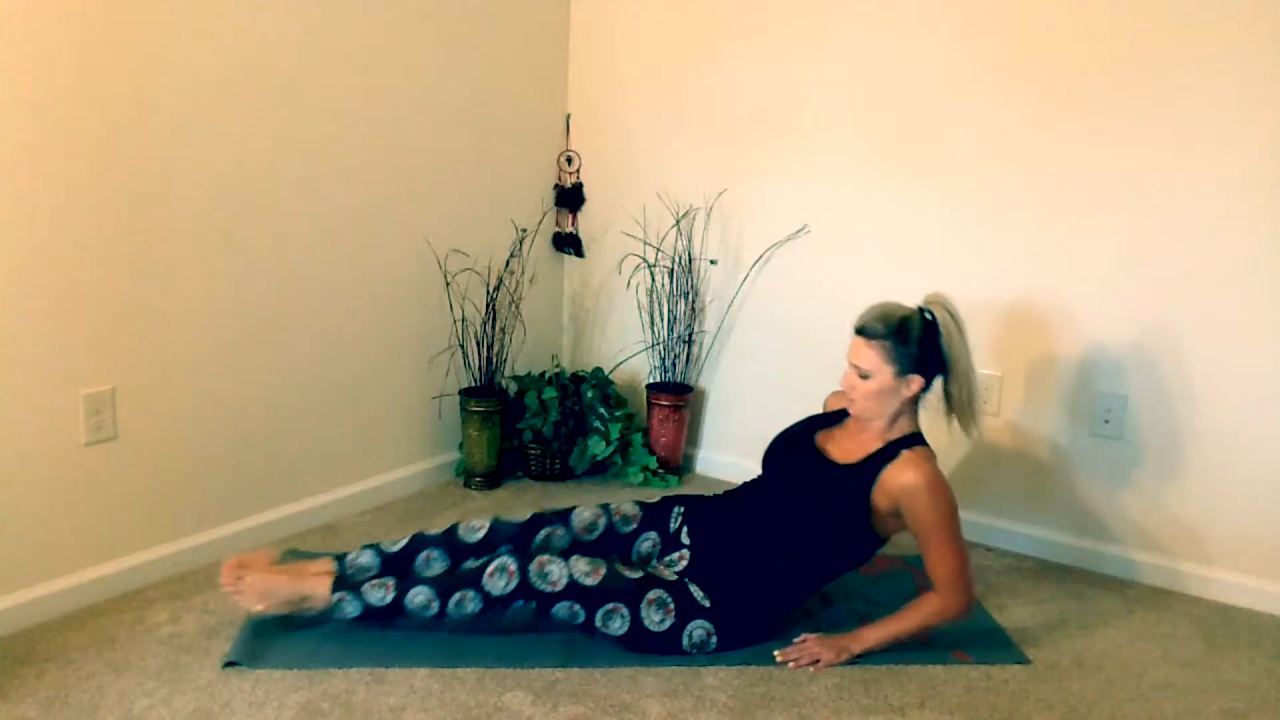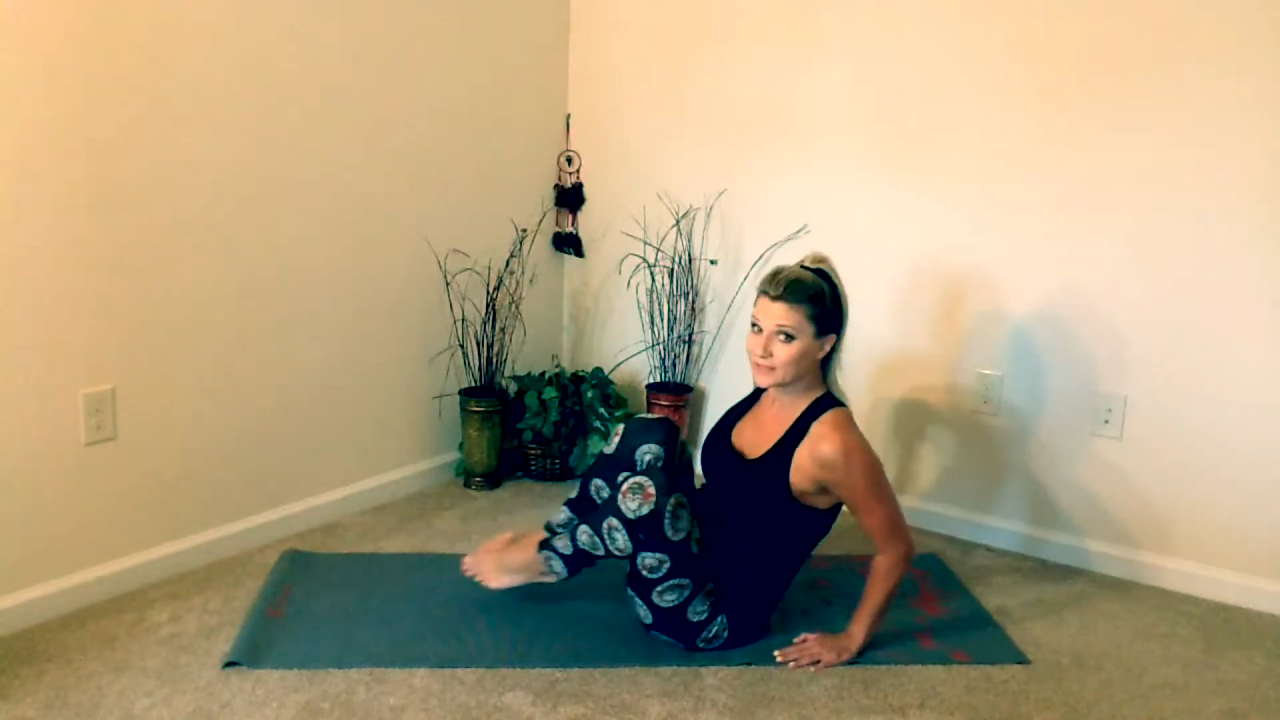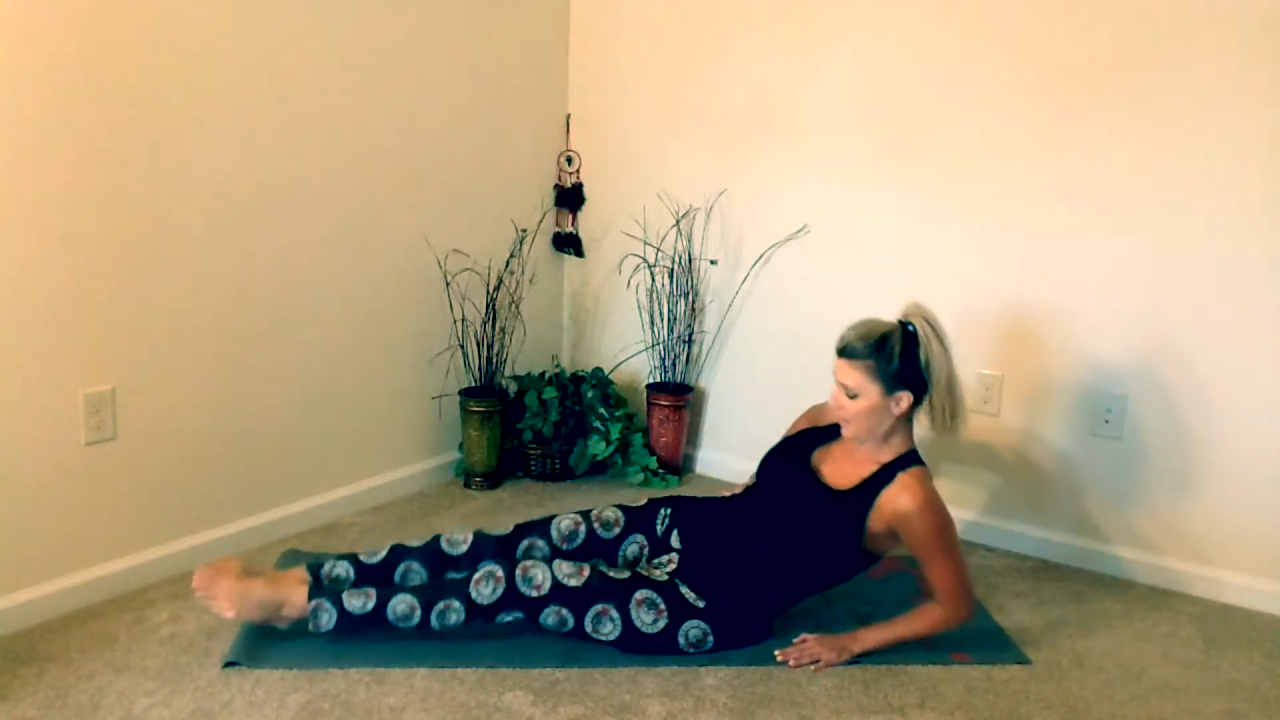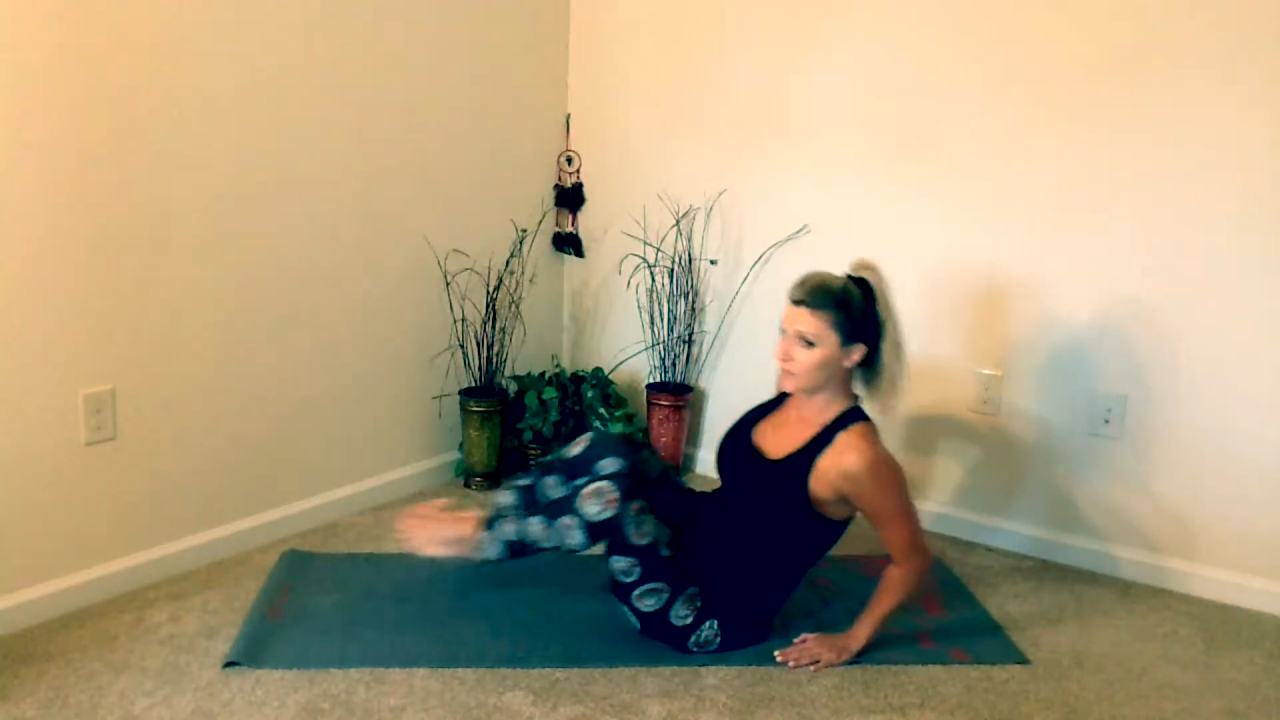
dt=0.5s
person 1, frame 1
left shoulder: (912, 478)
right shoulder: (844, 410)
left elbow: (954, 594)
left wrist: (852, 642)
left hip: (718, 612)
right hip: (691, 531)
left knee: (527, 577)
right knee: (512, 538)
left ankle: (323, 597)
right ankle: (325, 576)
person 1, frame 2
left shoulder: (831, 443)
right shoulder: (771, 389)
left elbow: (895, 549)
left wrist: (850, 639)
left hip: (712, 614)
right hip: (703, 544)
left knee: (643, 475)
right knee: (647, 439)
left ankle: (548, 558)
right ankle: (555, 547)
person 1, frame 3
left shoulder: (906, 500)
right shoulder: (824, 420)
left elbow: (954, 603)
left wrist: (850, 642)
left hip: (709, 610)
right hip: (680, 529)
left knee: (518, 588)
right knee: (504, 548)
left ankle: (297, 607)
right ankle: (298, 587)
person 1, frame 4
left shoulder: (853, 457)
right shoulder: (800, 390)
left elbow: (909, 560)
left wrist: (850, 641)
left hip: (706, 615)
right hip: (706, 529)
left knee: (608, 489)
right knee: (609, 456)
left ankle: (486, 535)
right ankle: (491, 522)
